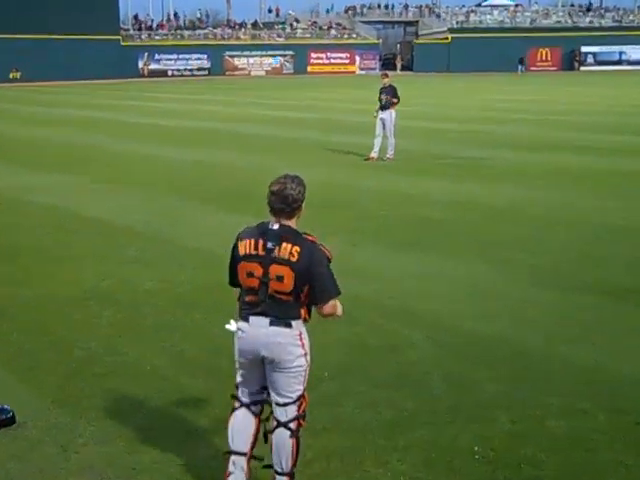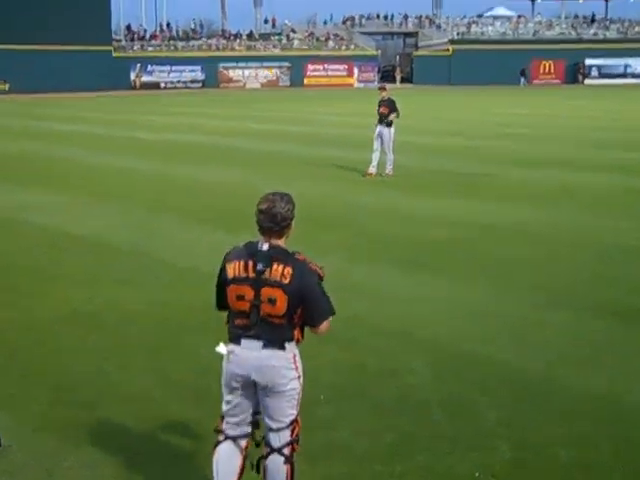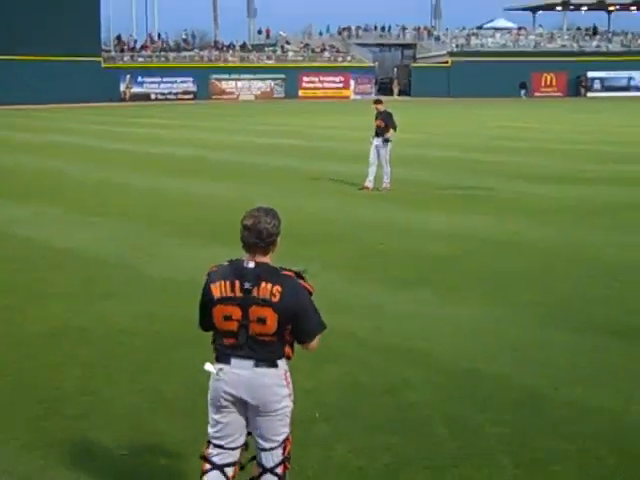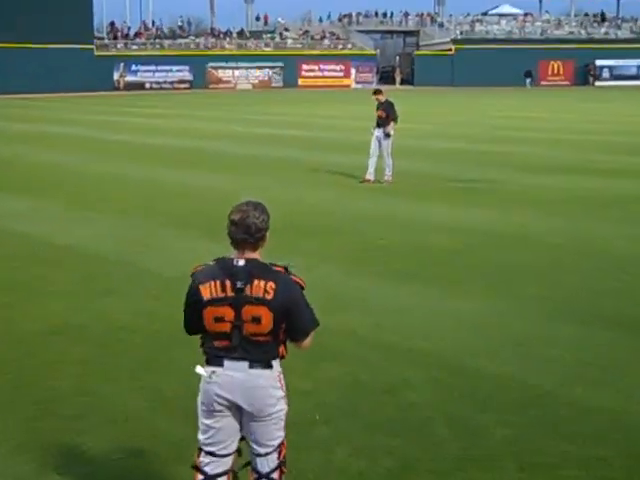
dt=0.1s
person 1, frame 1
left shoulder: (244, 239)
right shoulder: (309, 250)
right elbow: (326, 307)
right wrist: (337, 309)
left hip: (247, 330)
right hip: (286, 336)
left knee: (246, 400)
right knee: (286, 410)
person 1, frame 2
left shoulder: (232, 260)
right shoulder: (302, 271)
right elbow: (320, 327)
left hip: (238, 355)
right hip: (279, 360)
left knee: (232, 431)
right knee: (280, 437)
person 1, frame 3
left shoulder: (216, 278)
right shoulder: (290, 287)
left elbow: (206, 325)
right elbow: (310, 343)
left hip: (226, 375)
right hip: (269, 379)
left knee: (220, 454)
right knee: (272, 456)
person 1, frame 4
left shoulder: (204, 278)
right shoulder: (283, 284)
left elbow: (192, 328)
right elbow: (304, 341)
left hip: (218, 378)
right hip: (262, 380)
